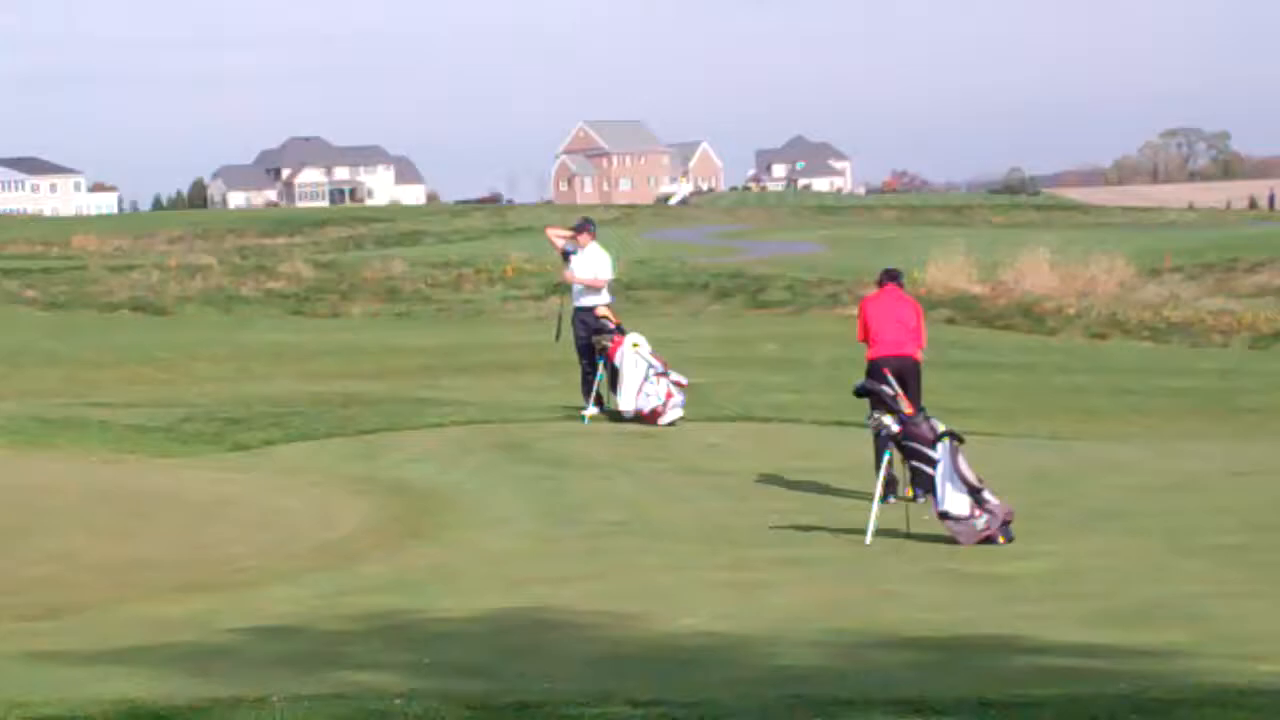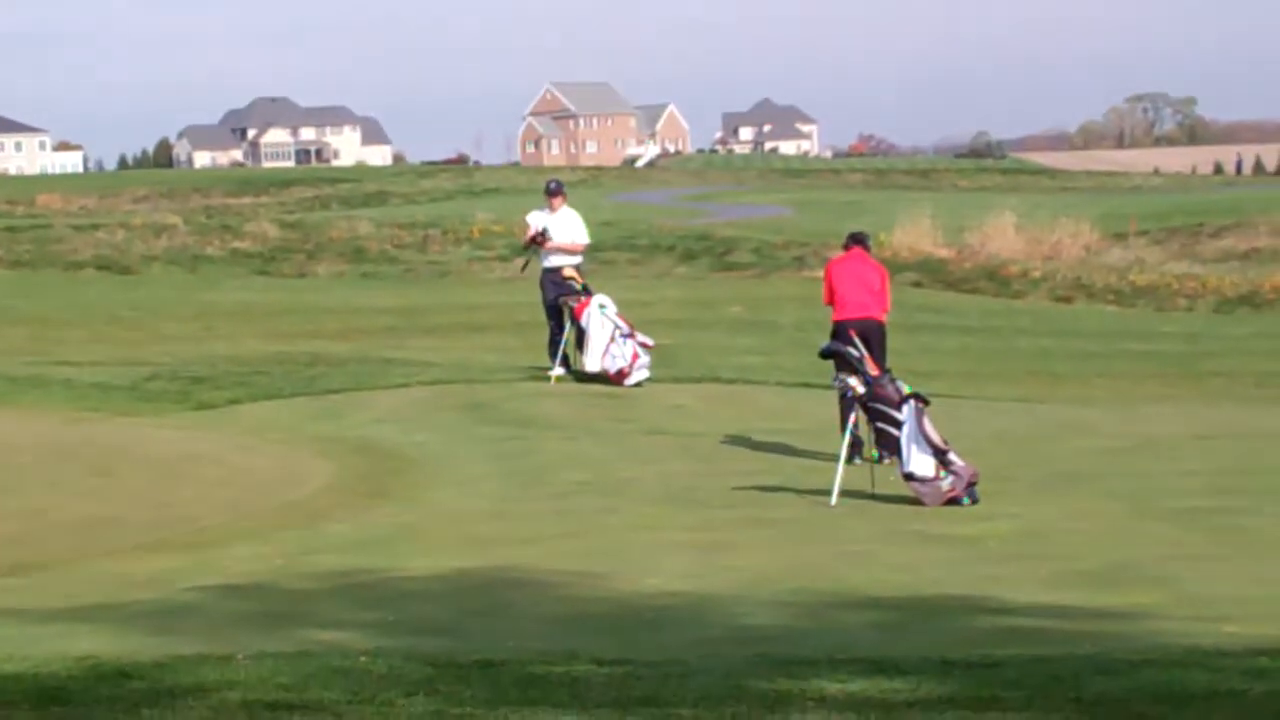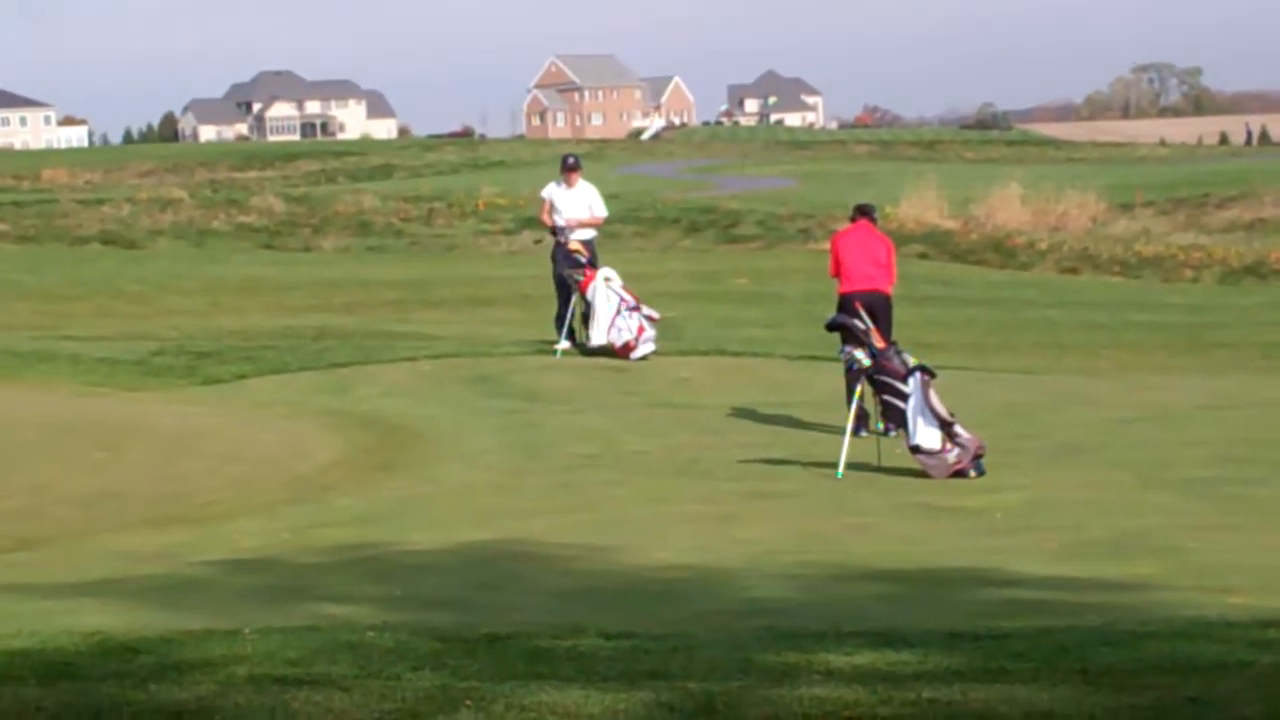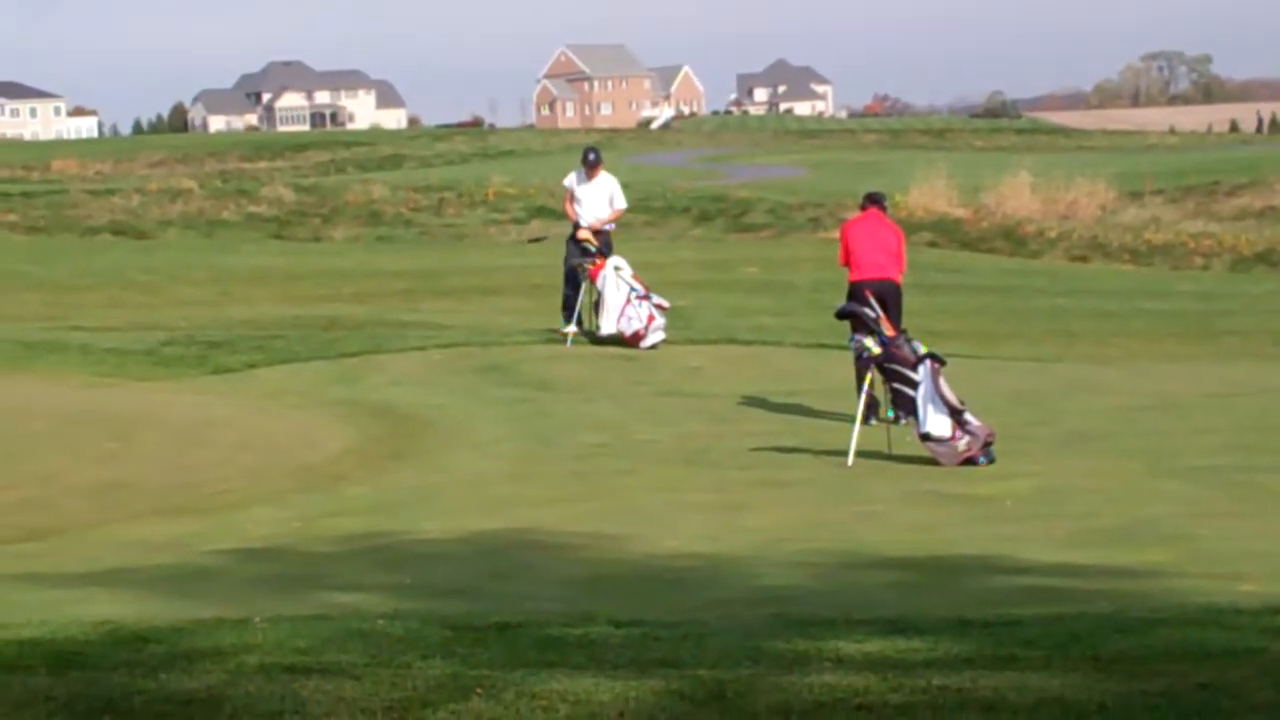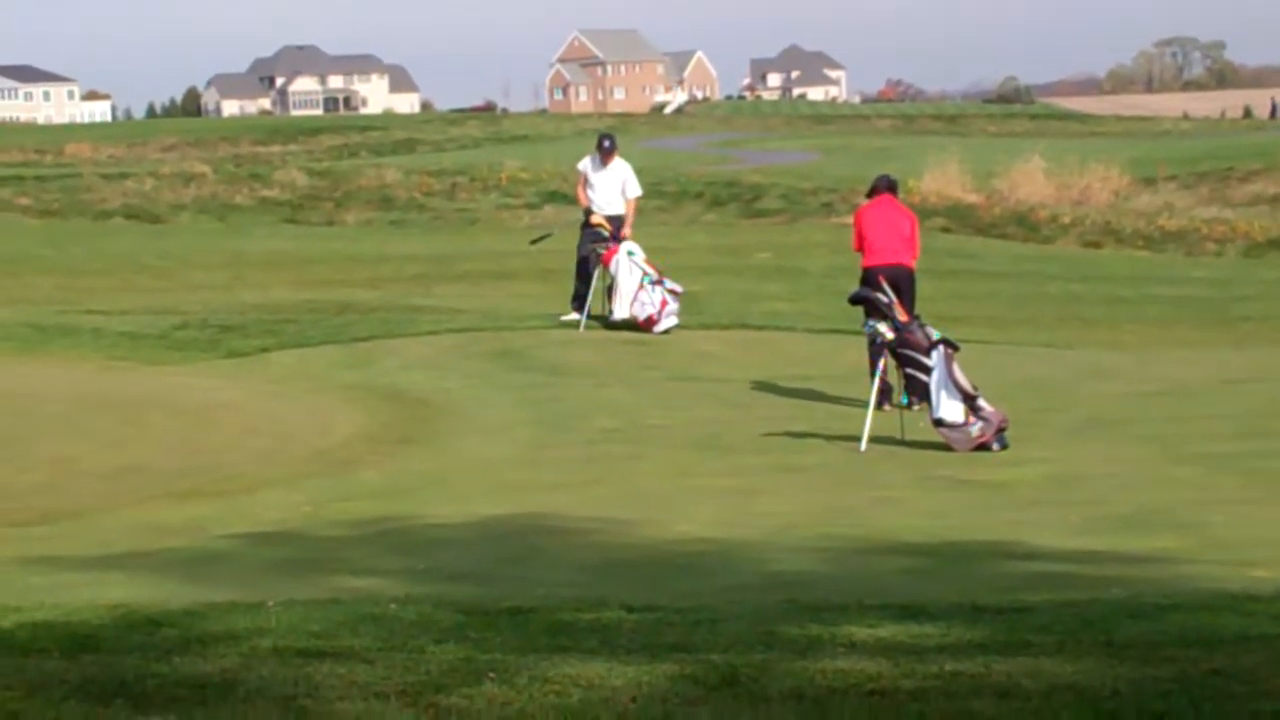
dt=0.4s
person 1, frame 1
left shoulder: (867, 302)
right shoulder: (913, 303)
left elbow: (862, 336)
right elbow: (921, 341)
left hip: (880, 361)
right hip: (908, 361)
left ankle: (889, 488)
right ankle: (920, 486)
person 1, frame 2
left shoulder: (833, 266)
right shoulder: (878, 267)
left elbow: (828, 299)
right elbow: (886, 305)
left hip: (845, 325)
right hip: (874, 325)
left ankle: (854, 449)
person 1, frame 3
left shoulder: (839, 237)
right shoulder: (885, 240)
left elbow: (834, 271)
right elbow: (892, 277)
left hip: (851, 296)
right hip: (880, 296)
left knee: (853, 359)
left ankle: (860, 422)
person 1, frame 4
left shoulder: (849, 226)
right shoulder: (894, 228)
left elbow: (844, 260)
right elbow: (902, 265)
left hip: (861, 285)
right hip: (890, 285)
left ankle: (870, 410)
person 1, frame 5
left shoulder: (862, 211)
right shoulder: (908, 214)
left elbow: (858, 246)
right elbow: (915, 251)
left hip: (874, 271)
right hip: (903, 271)
left knee: (876, 334)
left ankle: (883, 396)
right ankle: (914, 394)
person 2, frame 1
left shoulder: (600, 255)
right shoulder: (573, 250)
left elbow: (601, 282)
right elbow: (549, 231)
left wrist: (576, 279)
right wrist: (573, 235)
left hip: (599, 311)
right hip: (580, 312)
right knee: (586, 360)
right ankle: (594, 403)
person 2, frame 2
left shoulder: (573, 217)
right shoulder: (538, 216)
left elbow: (581, 246)
right elbow: (526, 242)
left wrist: (556, 244)
right wrist: (533, 238)
left hip: (571, 271)
right hip: (549, 273)
right knee: (554, 319)
right ankle: (560, 363)
person 2, frame 3
left shoulder: (589, 190)
right shoulder: (552, 189)
left elbow: (599, 219)
right elbow: (544, 214)
left wrist: (578, 221)
right wrist: (552, 226)
left hip: (585, 245)
right hip: (562, 246)
right knee: (563, 291)
right ankle: (566, 336)
person 2, frame 4
left shoulder: (610, 182)
right shoulder: (574, 178)
left elbow: (619, 210)
right elbow: (567, 203)
left wrist: (600, 222)
right wrist: (575, 221)
left hip: (601, 235)
right hip: (579, 233)
right knee: (571, 272)
right ankle: (571, 320)
person 2, frame 5
left shoulder: (625, 169)
right shoulder: (587, 163)
left elbow: (631, 200)
right elbow: (580, 188)
left wrist: (628, 226)
right wrist: (585, 208)
left hip: (615, 221)
right hip: (592, 219)
right knee: (583, 262)
right ankle: (578, 309)
